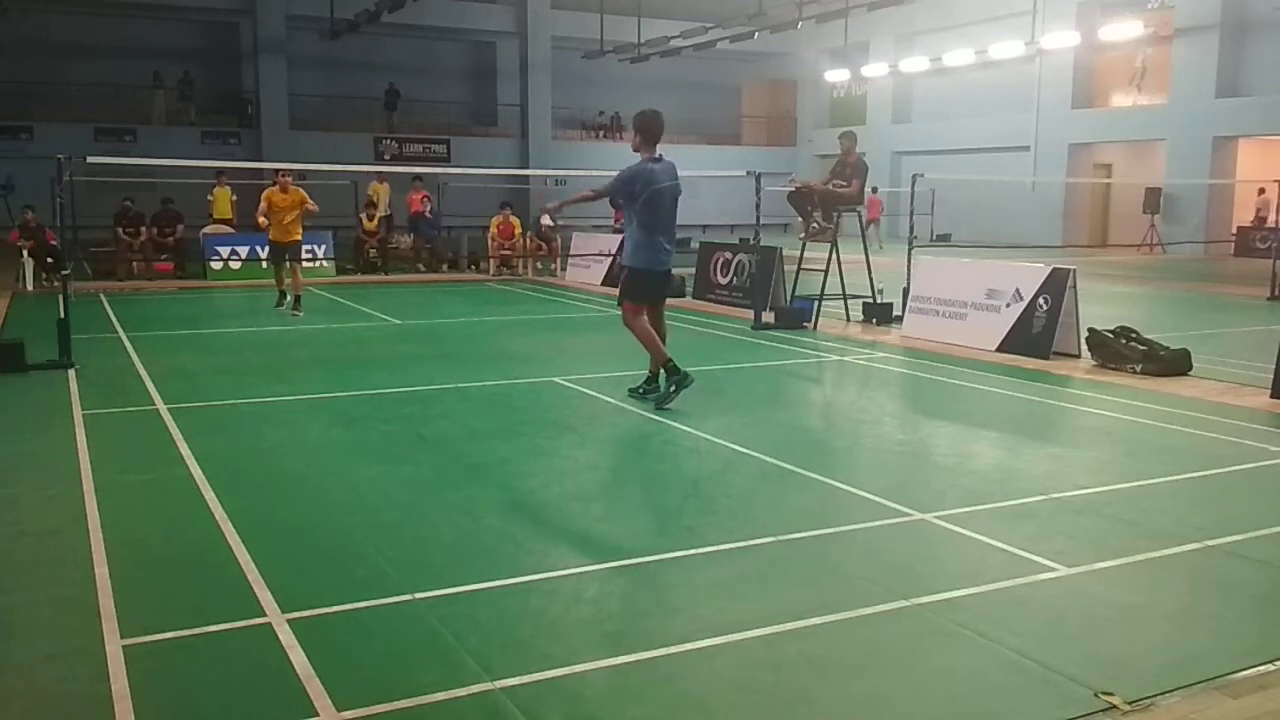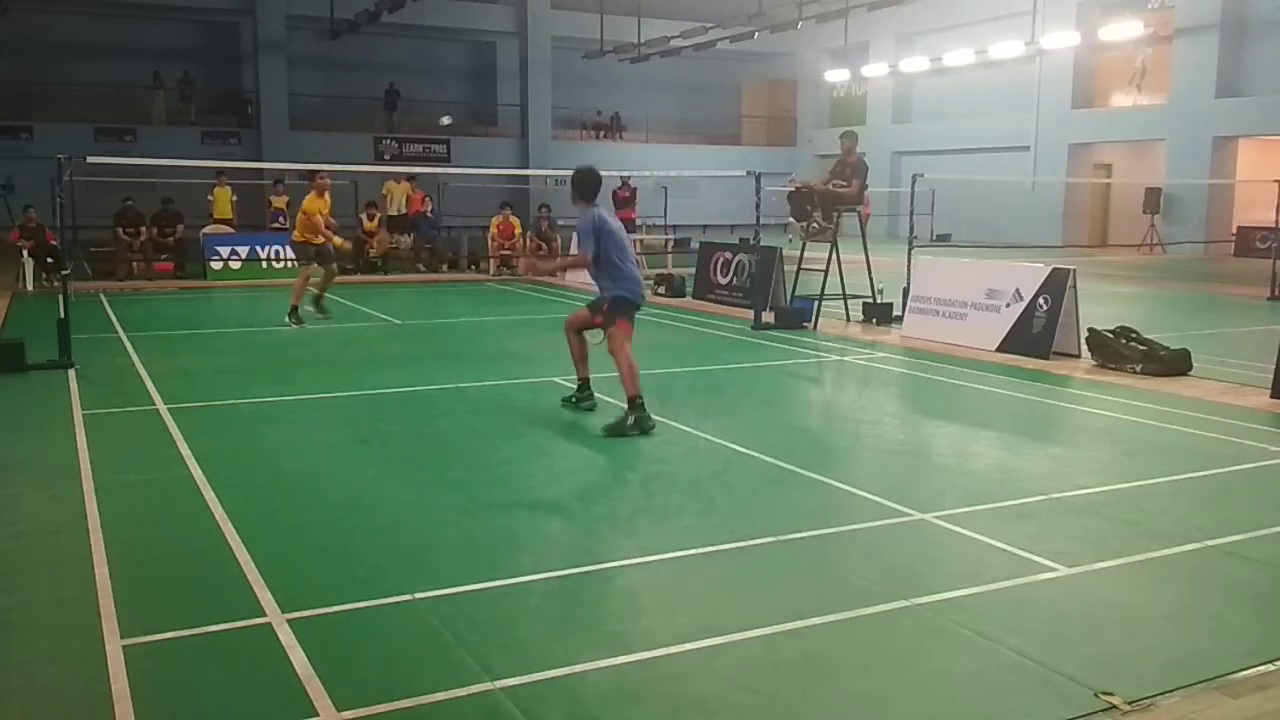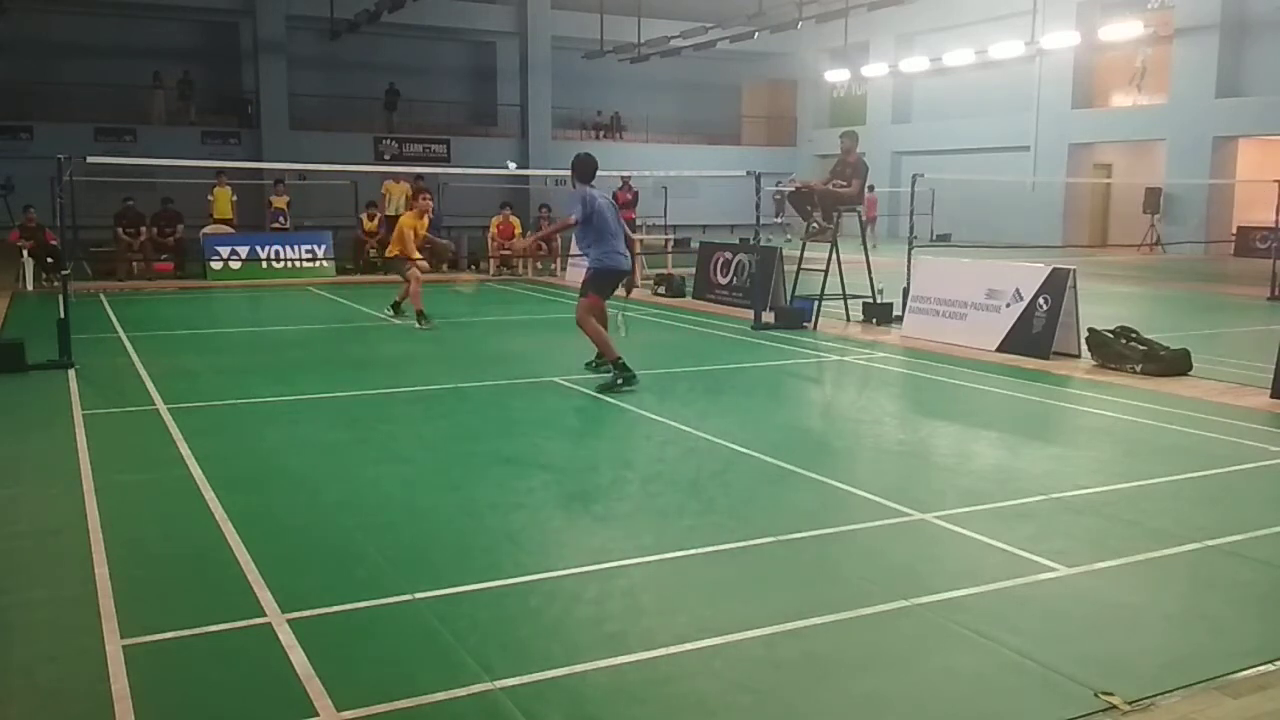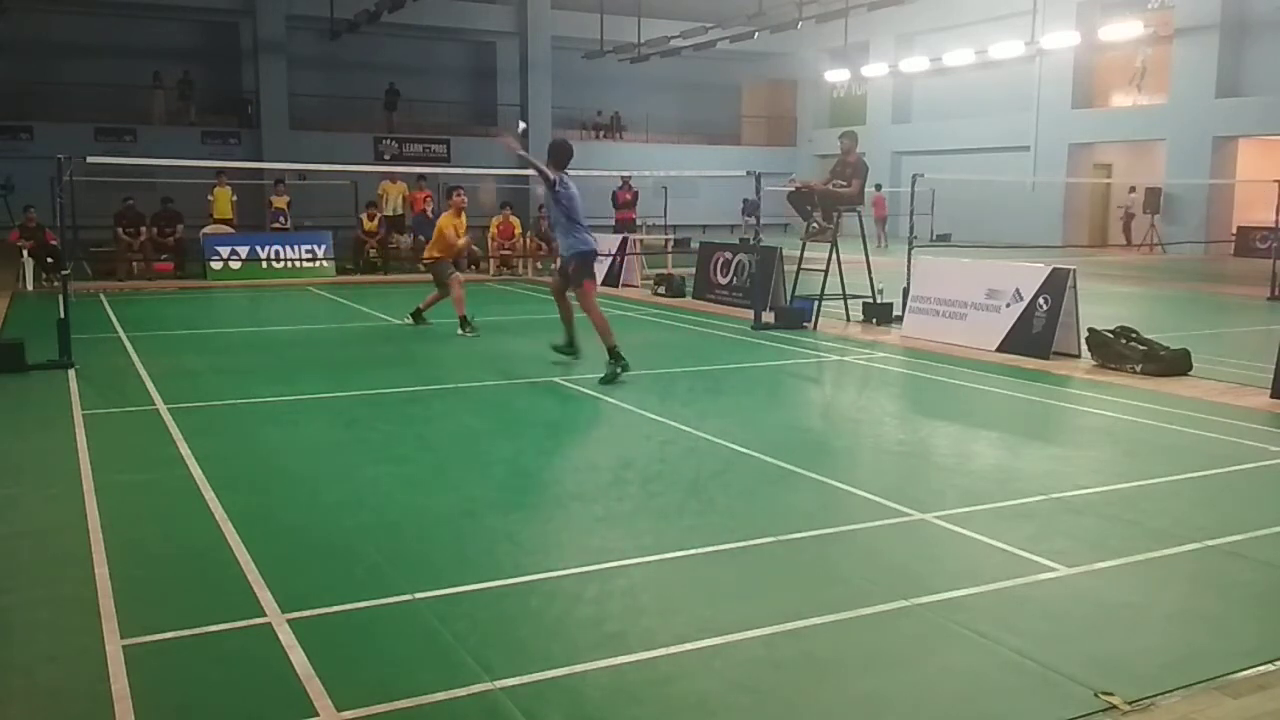
dt=1s
person 1, frame 1
left shoulder: (635, 173)
right shoulder: (670, 169)
left elbow: (596, 194)
left wrist: (560, 204)
left hip: (640, 258)
right hip: (663, 257)
left knee: (632, 317)
right knee: (655, 316)
left ankle: (674, 372)
right ankle: (653, 380)
person 1, frame 2
left shoulder: (587, 219)
right shoulder: (604, 216)
left elbow: (584, 260)
left wrist: (544, 267)
left hip: (621, 291)
right hip: (615, 290)
left knee: (618, 346)
right knee: (572, 324)
left ankle: (638, 412)
right ankle: (584, 391)
person 1, frame 3
left shoulder: (581, 195)
right shoulder: (605, 199)
left elbow: (571, 221)
right elbow: (629, 238)
left wrist: (535, 237)
right wrist: (632, 274)
left hip: (604, 264)
right hip: (622, 263)
left knee: (583, 317)
right knee: (596, 304)
left ankle: (622, 370)
right ankle: (603, 357)
person 1, frame 4
left shoulder: (557, 180)
right shoulder: (561, 182)
left elbow: (545, 174)
left wrist: (521, 153)
left hip: (579, 250)
right hip: (573, 250)
left knee: (588, 304)
right knee: (557, 290)
left ankle: (616, 358)
right ankle: (570, 342)
